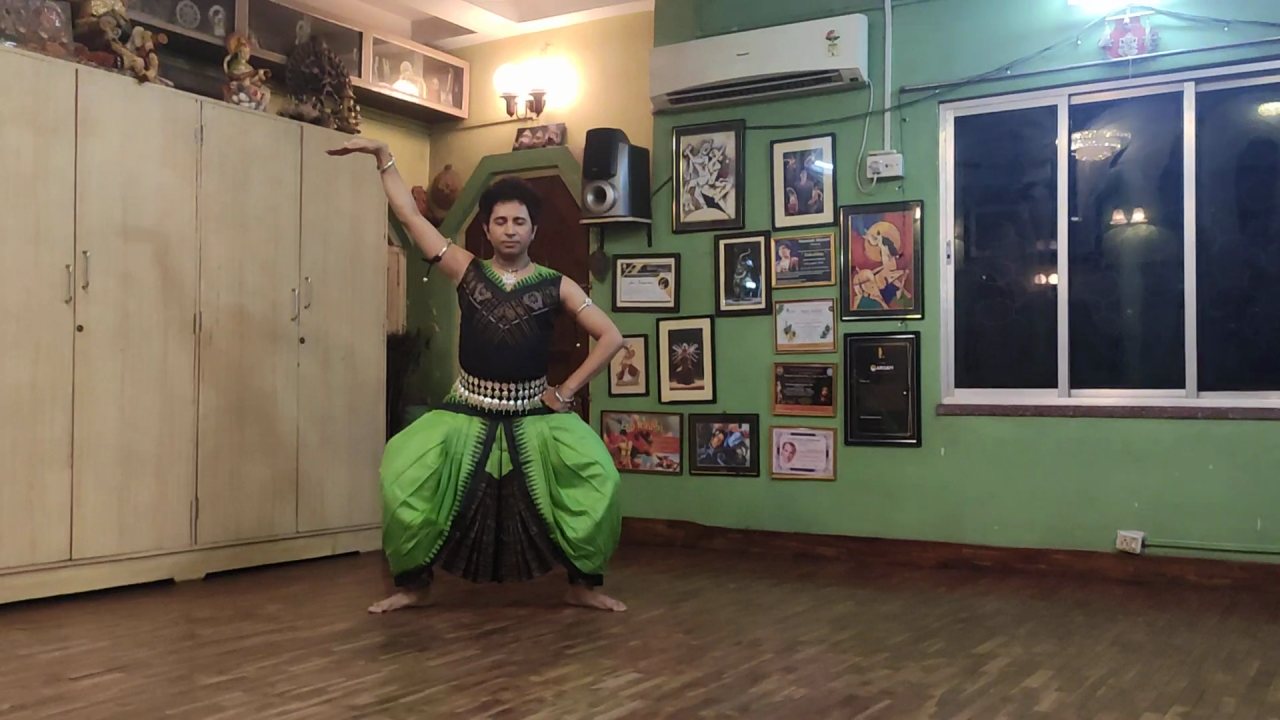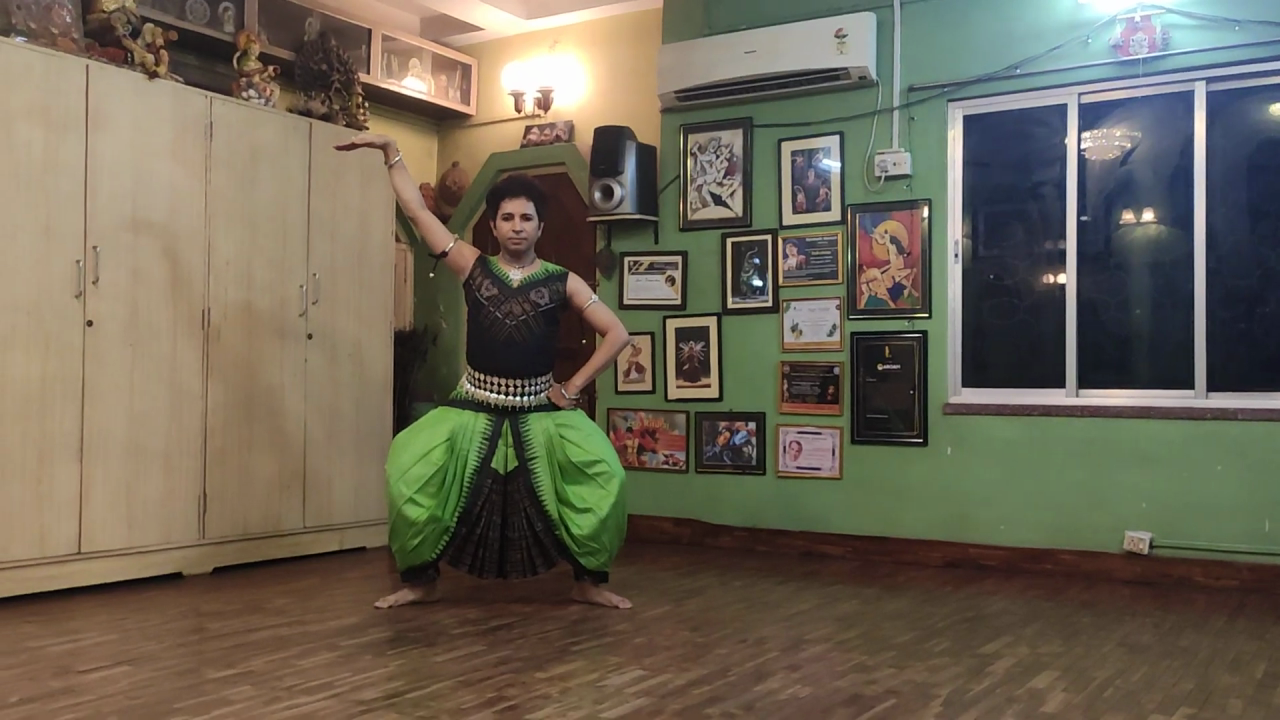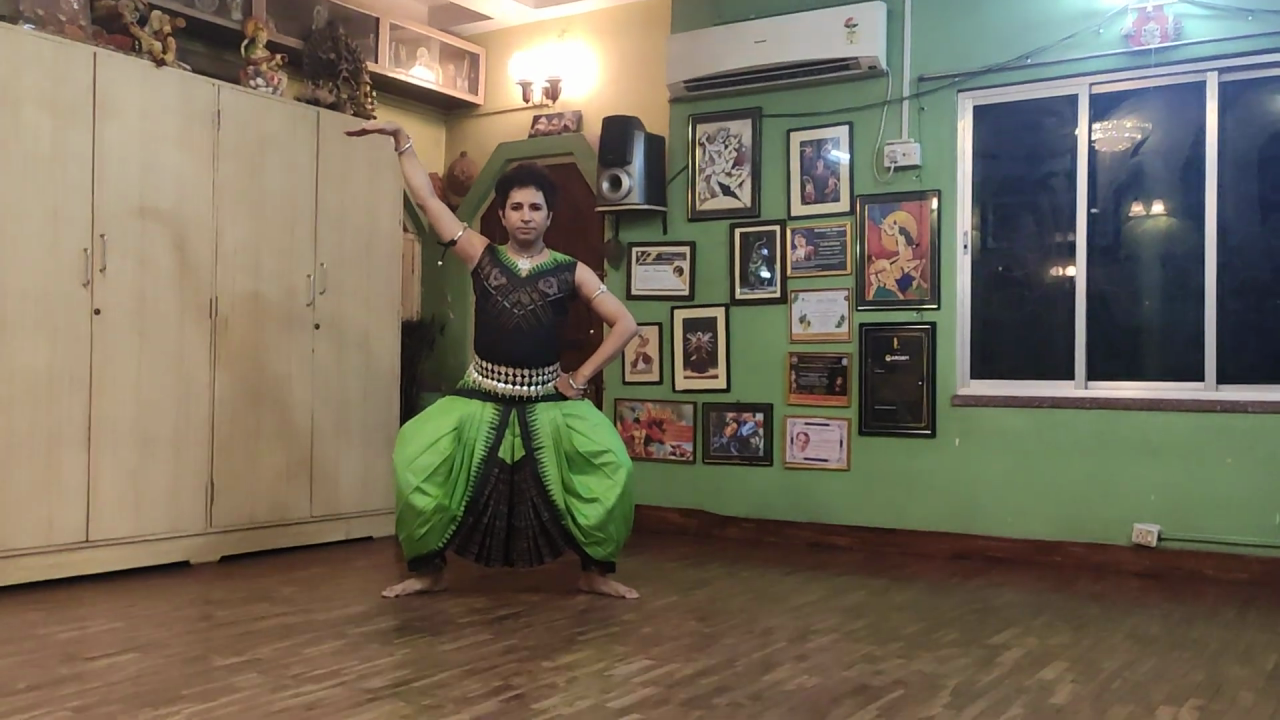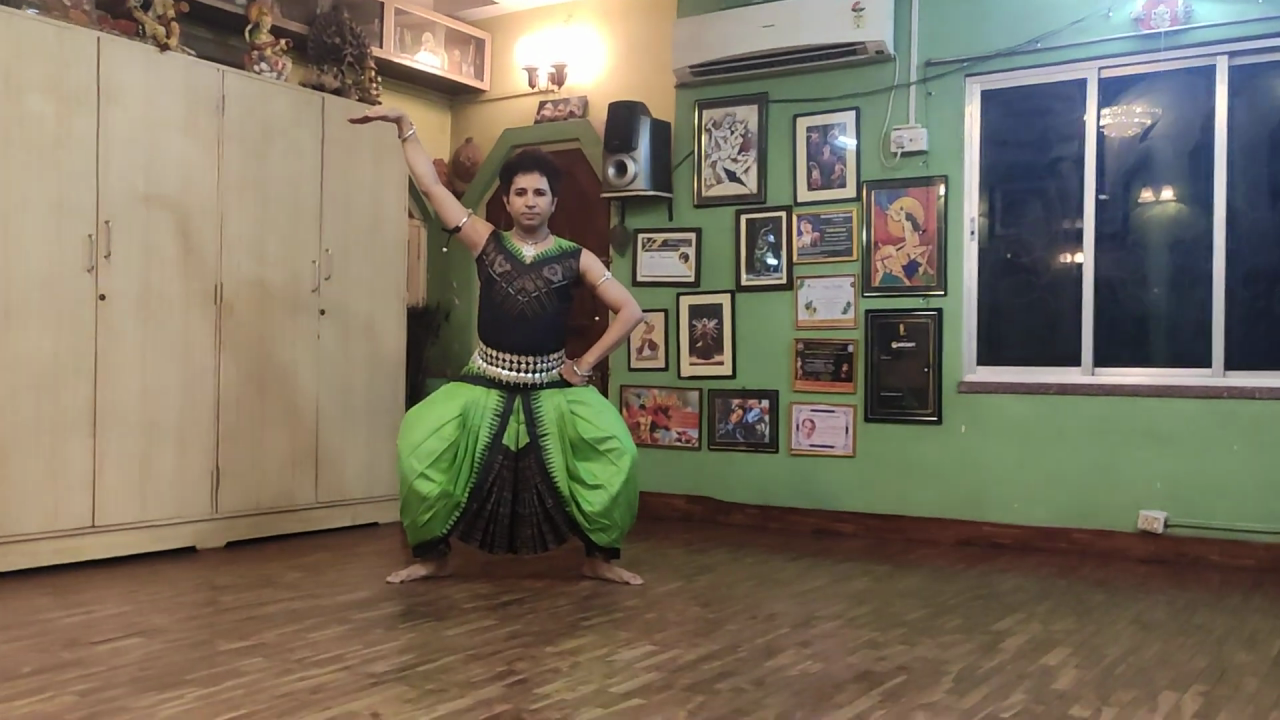
dt=0.5s
person 1, frame 1
left shoulder: (556, 286)
right shoulder: (466, 271)
left elbow: (611, 337)
right elbow: (409, 215)
left wrist: (567, 390)
right wrist: (383, 155)
left hip: (534, 413)
right hip: (468, 412)
left knee: (598, 476)
right knee: (402, 471)
left ankle: (583, 584)
right ankle: (414, 582)
person 1, frame 2
left shoulder: (563, 282)
right shoulder: (473, 267)
left elbow: (617, 334)
right elbow: (417, 211)
left wrist: (574, 386)
right wrist: (390, 150)
left hip: (541, 410)
right hip: (475, 408)
left knee: (604, 474)
right knee: (408, 468)
left ankle: (588, 580)
right ankle: (421, 578)
person 1, frame 3
left shoulder: (571, 271)
right shoulder: (481, 256)
left elbow: (625, 324)
right elbow: (427, 199)
left wrist: (581, 376)
right wrist: (401, 137)
left hip: (548, 400)
right hip: (482, 397)
left knee: (611, 463)
right knee: (414, 457)
left ankle: (595, 570)
right ankle: (428, 568)
person 1, frame 4
left shoulder: (576, 258)
right shoulder: (486, 243)
left elbow: (630, 311)
right elbow: (431, 186)
left wrist: (585, 364)
right wrist: (404, 124)
left hip: (552, 386)
right hip: (486, 383)
left knee: (616, 451)
right knee: (420, 441)
left ankle: (600, 557)
right ankle: (432, 554)
